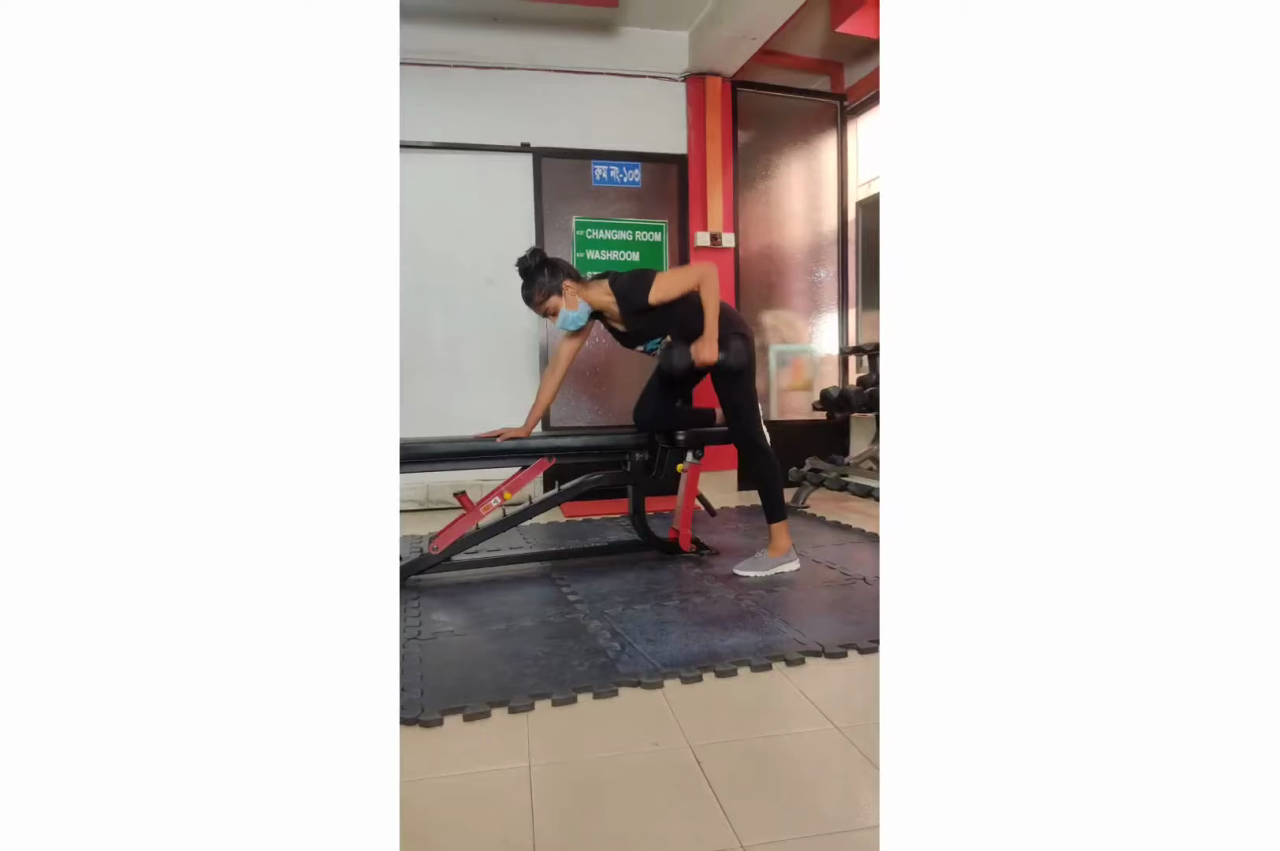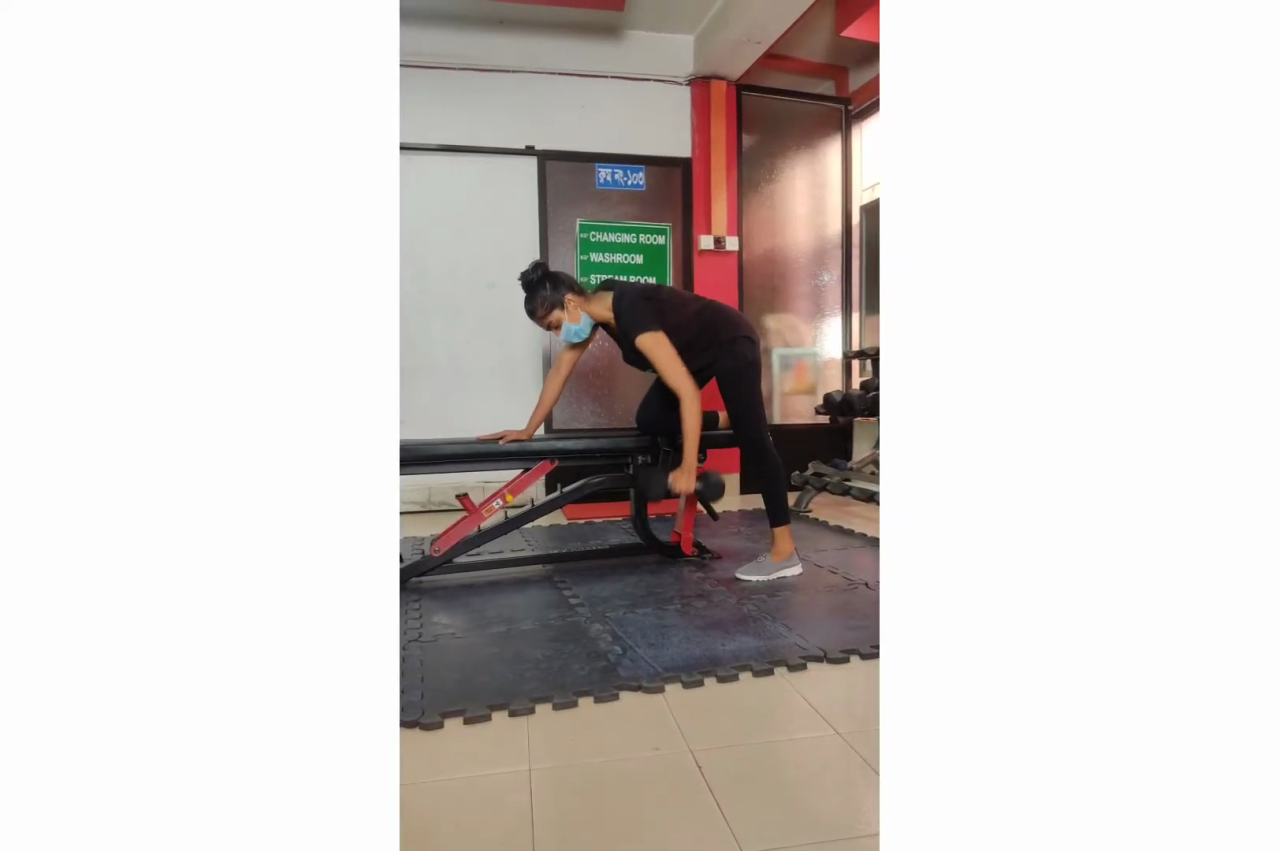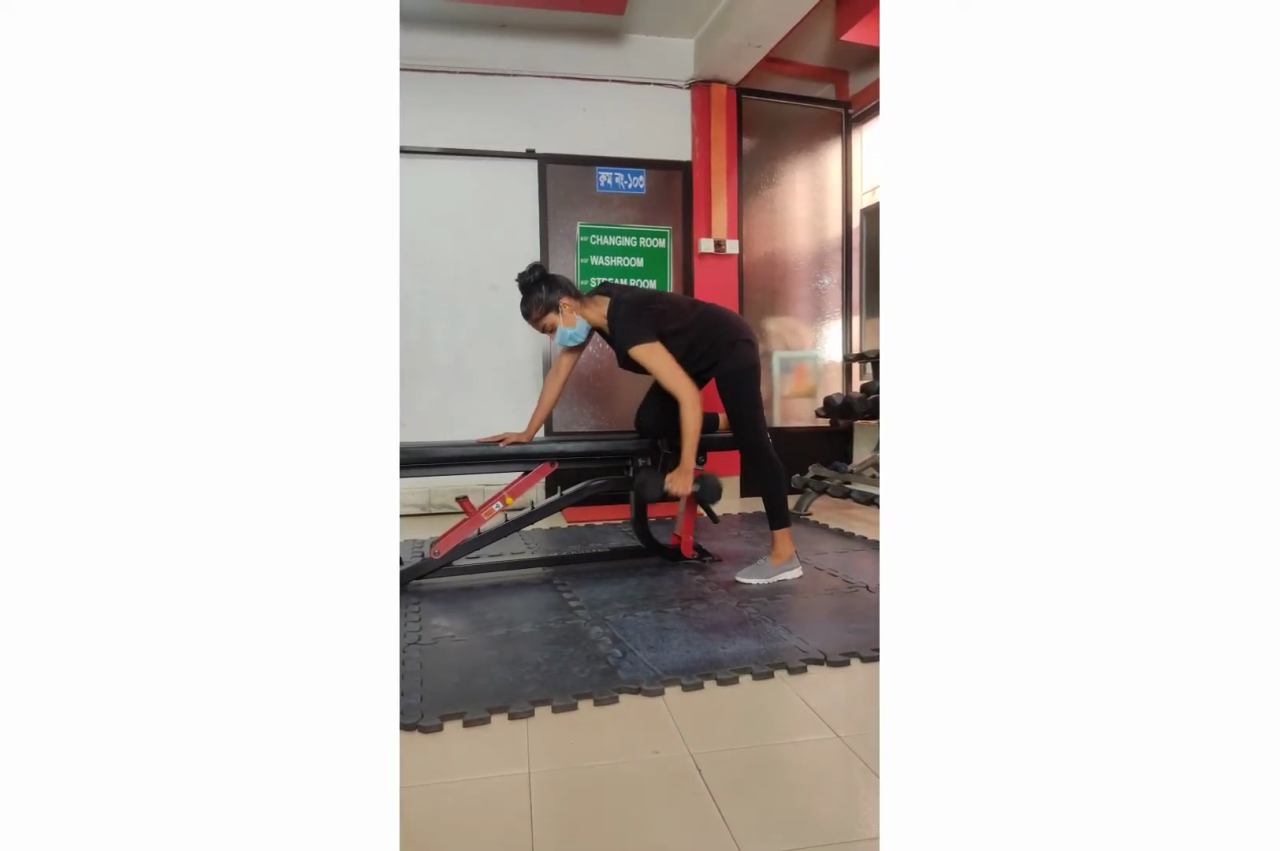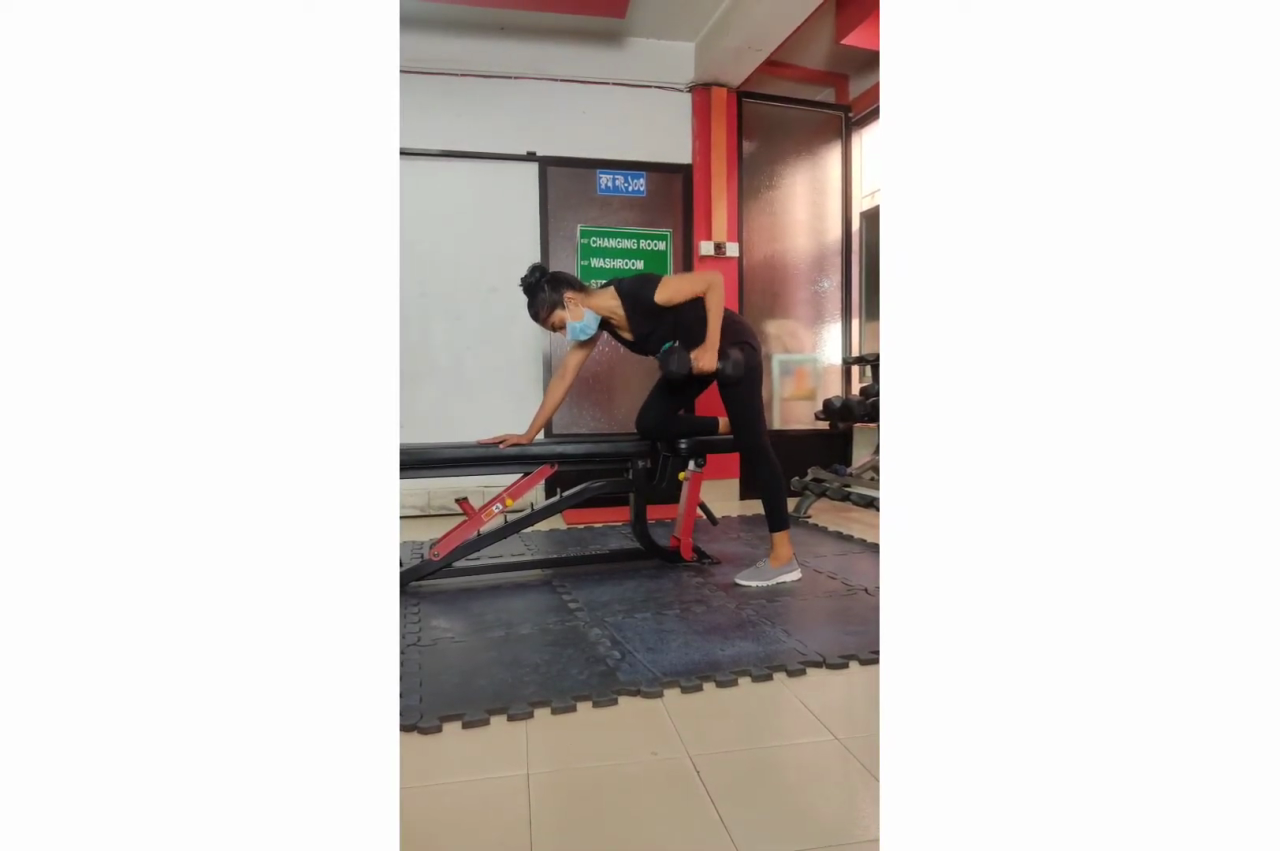
dt=0.7s
person 1, frame 1
left shoulder: (632, 292)
right shoulder: (590, 303)
left elbow: (707, 272)
right elbow: (559, 365)
left wrist: (710, 339)
right wrist: (526, 428)
left hip: (723, 340)
right hip: (684, 348)
left knee: (747, 438)
right knee: (648, 418)
left ankle: (782, 548)
right ankle: (728, 416)
person 1, frame 2
left shoulder: (633, 315)
right shoulder: (596, 305)
left elbow: (687, 391)
right elbow: (561, 368)
left wrist: (688, 468)
right wrist: (528, 430)
left hip: (731, 343)
right hip: (695, 351)
left knee: (753, 443)
right knee: (650, 421)
left ankle: (784, 551)
right ankle: (732, 420)
person 1, frame 3
left shoulder: (626, 323)
right shoulder: (591, 308)
left elbow: (688, 395)
right elbow: (559, 371)
left wrist: (686, 469)
right wrist: (528, 433)
left hip: (730, 345)
right hip: (694, 352)
left knee: (752, 445)
right knee: (649, 424)
left ankle: (785, 555)
right ankle: (732, 422)
person 1, frame 4
left shoulder: (638, 294)
right shoulder: (596, 313)
left elbow: (713, 280)
right elbow: (566, 373)
left wrist: (710, 347)
right wrist: (530, 434)
left hip: (730, 347)
right hip: (690, 357)
left knee: (753, 447)
right knee: (650, 426)
left ankle: (783, 557)
right ankle: (731, 425)
